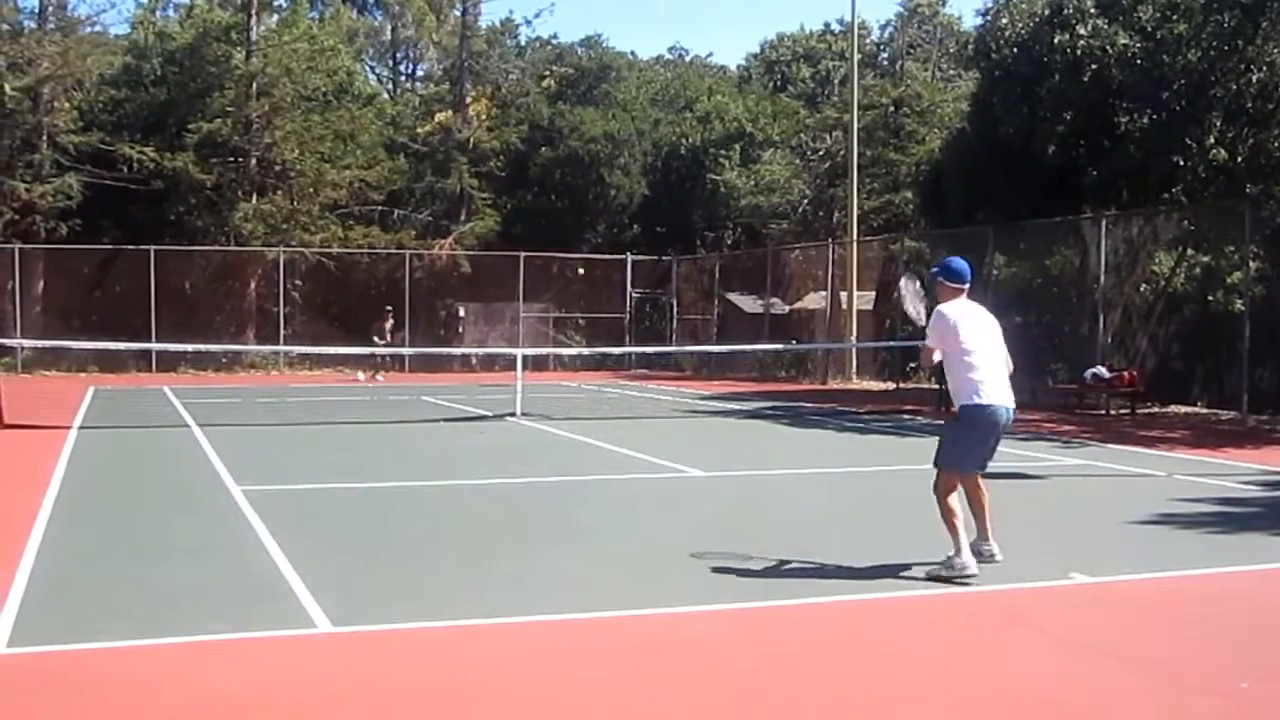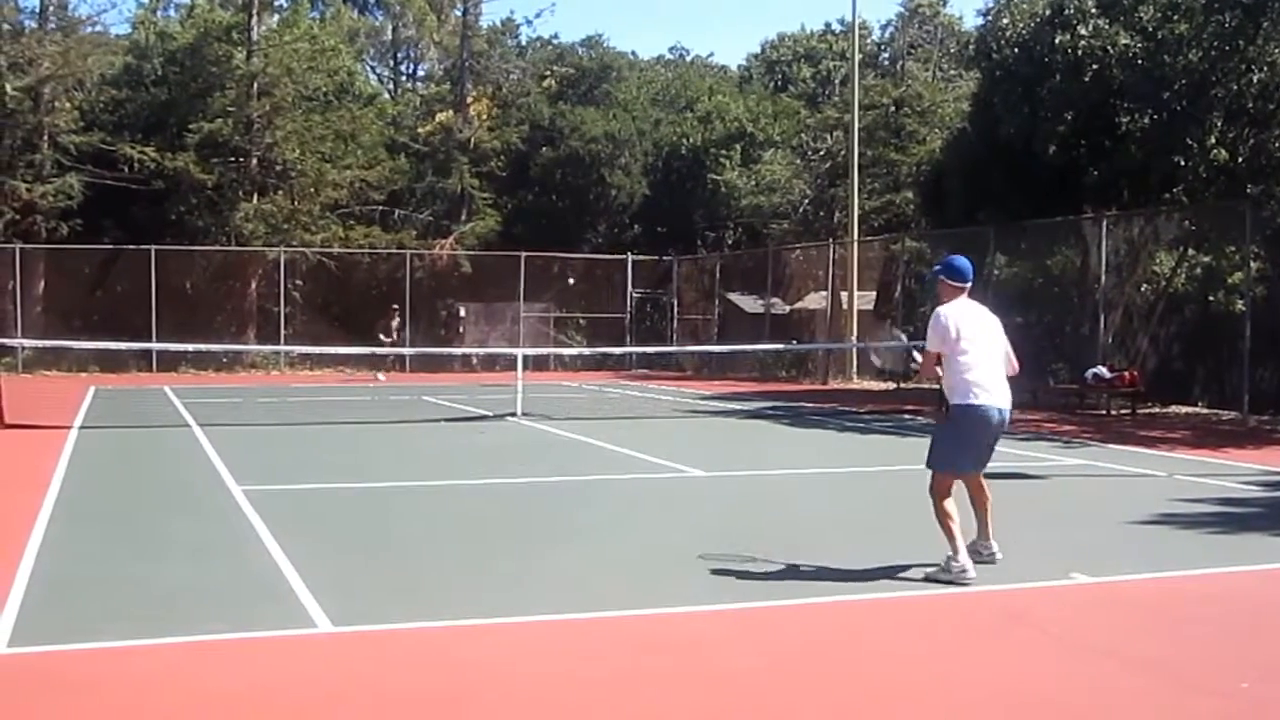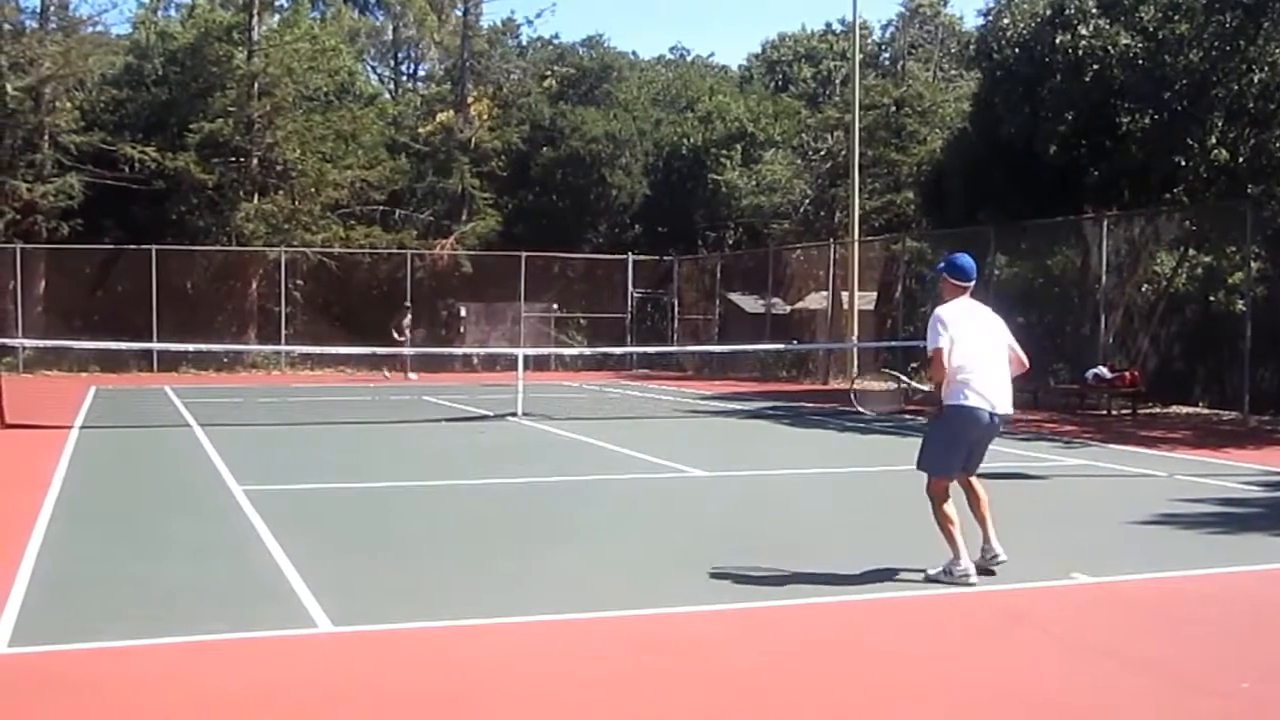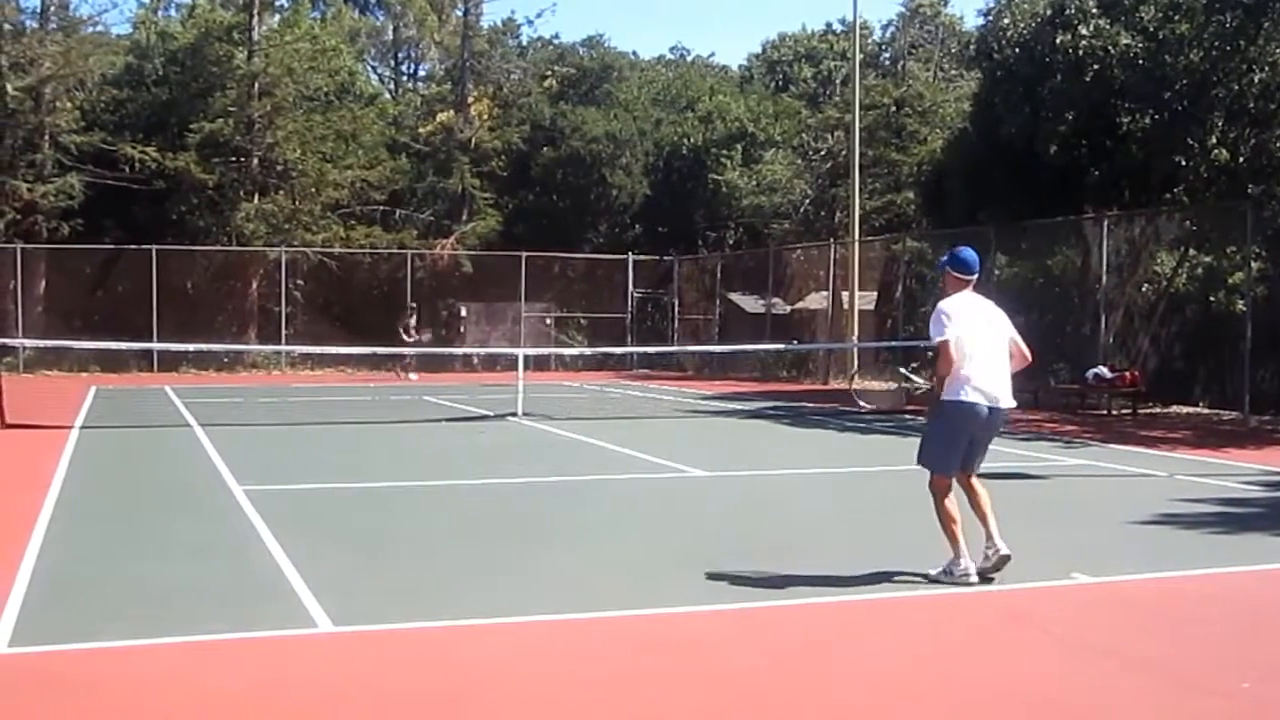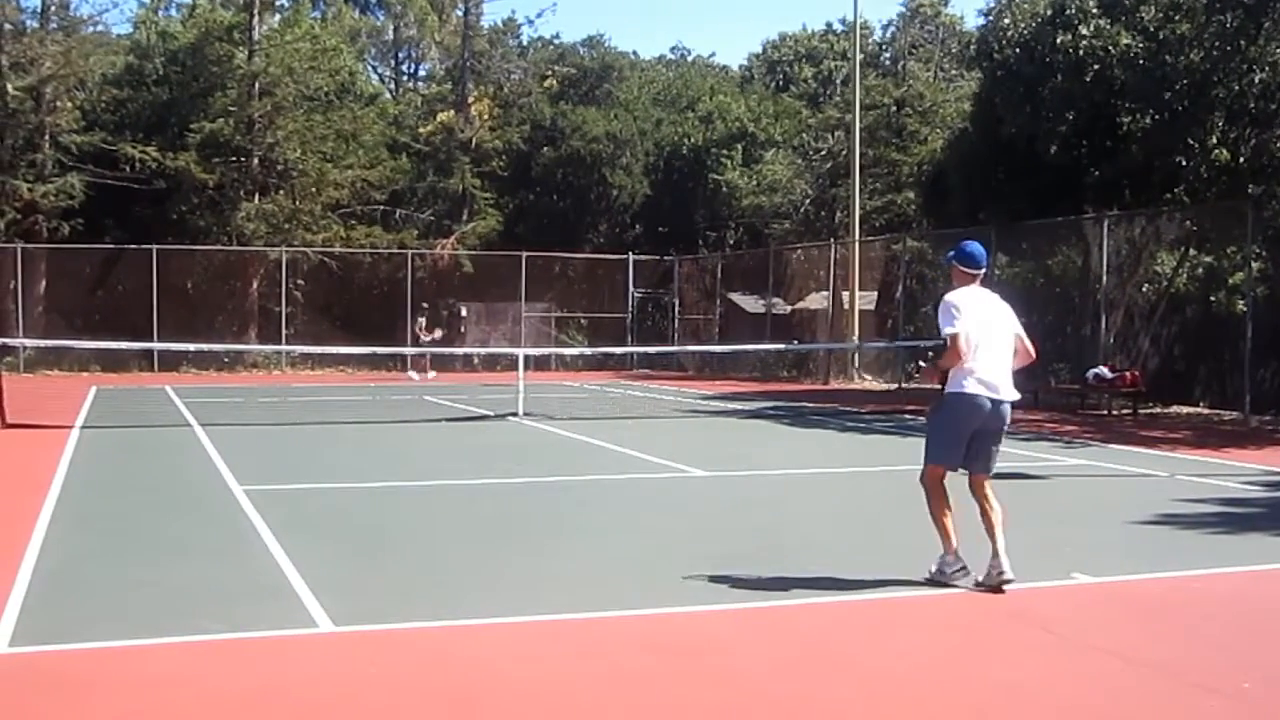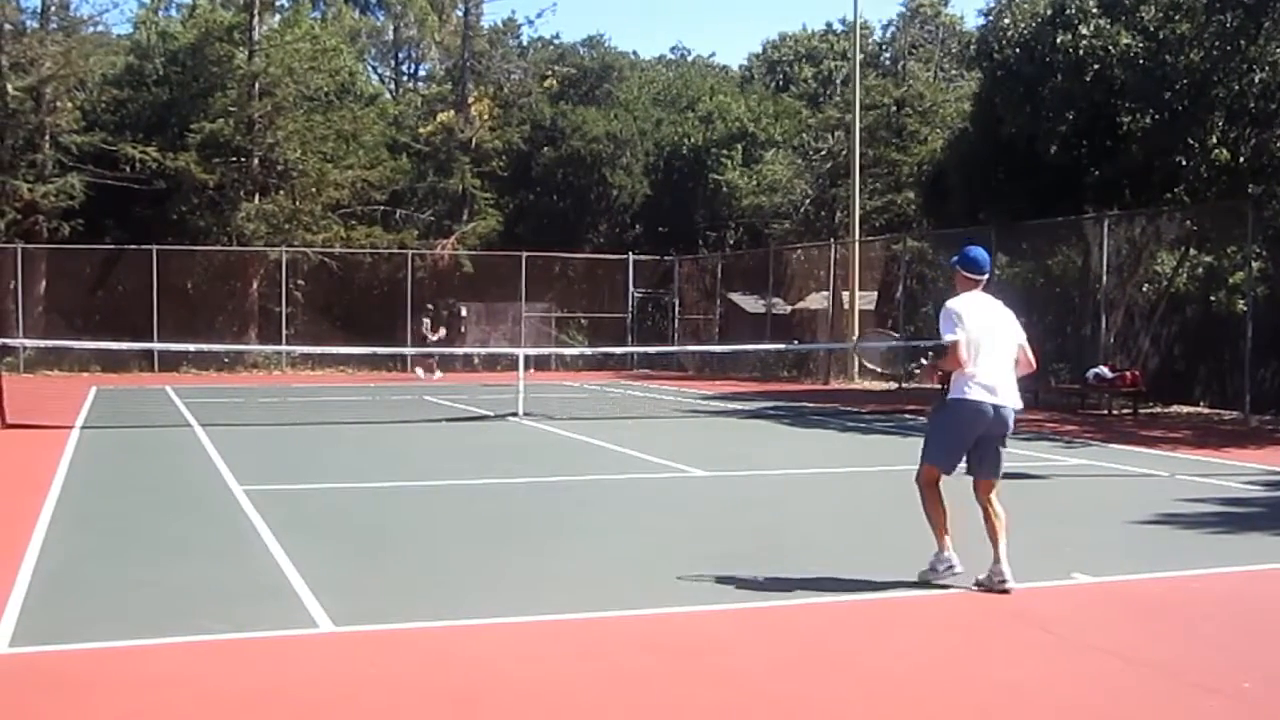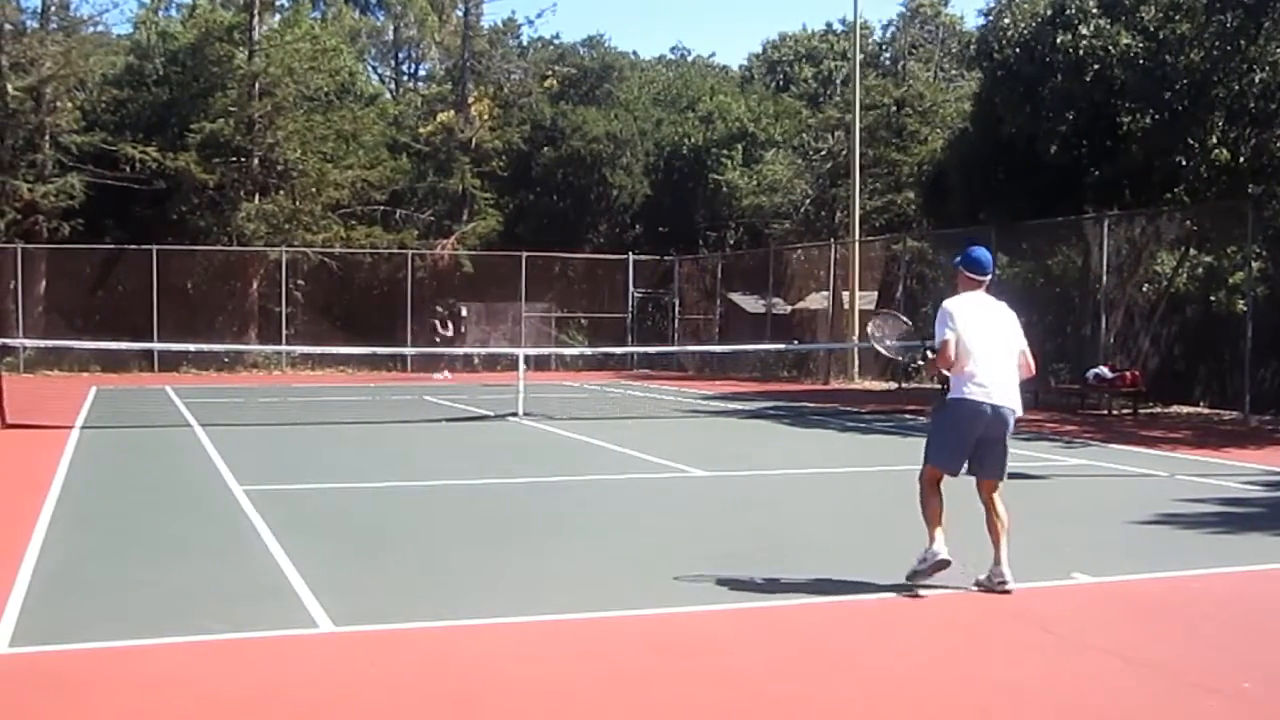
dt=0.1s
person 1, frame 1
left shoulder: (945, 312)
right shoulder: (985, 315)
left elbow: (927, 357)
right elbow: (1007, 366)
left wrist: (937, 354)
left hip: (977, 407)
right hip: (1003, 405)
left knee: (945, 486)
right knee: (968, 475)
left ankle: (962, 557)
right ankle: (984, 544)
person 1, frame 2
left shoulder: (944, 313)
right shoulder: (988, 316)
left elbow: (929, 366)
right elbow: (1013, 366)
left wrist: (933, 372)
left hip: (969, 407)
right hip: (1000, 408)
left knee: (940, 485)
right knee: (972, 474)
left ankle: (959, 560)
right ankle: (985, 542)
person 1, frame 3
left shoulder: (943, 313)
right shoulder: (991, 316)
left elbow: (938, 368)
right elbow: (1022, 364)
left wrist: (939, 382)
left hip: (962, 408)
right hip: (997, 409)
left knee: (937, 489)
right knee: (965, 475)
left ankle: (961, 564)
right ankle: (990, 547)
person 1, frame 4
left shoulder: (946, 307)
right shoulder: (994, 310)
left elbow: (947, 359)
right elbow: (1023, 357)
left wrist: (935, 377)
left hip: (961, 402)
right hip: (997, 405)
left knee: (940, 486)
right knee: (966, 475)
left ankle: (960, 563)
right ankle: (995, 544)
person 1, frame 5
left shoulder: (954, 300)
right shoulder: (1001, 304)
left elbow: (957, 352)
right elbow: (1027, 354)
left wrist: (934, 368)
left hip: (964, 396)
right hip: (1001, 400)
left knee: (932, 478)
right knee: (980, 483)
left ankle: (952, 558)
right ankle: (1000, 561)
person 1, frame 6
left shoulder: (956, 306)
right shoulder: (1004, 311)
left elbow: (957, 360)
right elbow: (1028, 363)
left wrist: (935, 368)
left hip: (967, 402)
right hip: (1005, 407)
left knee: (927, 477)
right knee: (986, 490)
left ankle: (946, 552)
right ankle: (1001, 569)
person 1, frame 7
left shoulder: (953, 306)
right shoulder: (1007, 313)
left elbow: (947, 358)
right elbow: (1028, 368)
left wrist: (935, 363)
left hip: (966, 402)
right hip: (1005, 407)
left knee: (930, 478)
right knee: (989, 491)
left ankle: (936, 547)
right ankle: (1001, 569)
